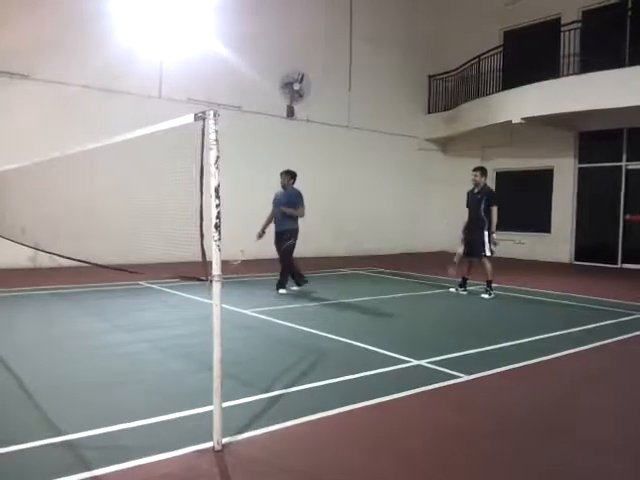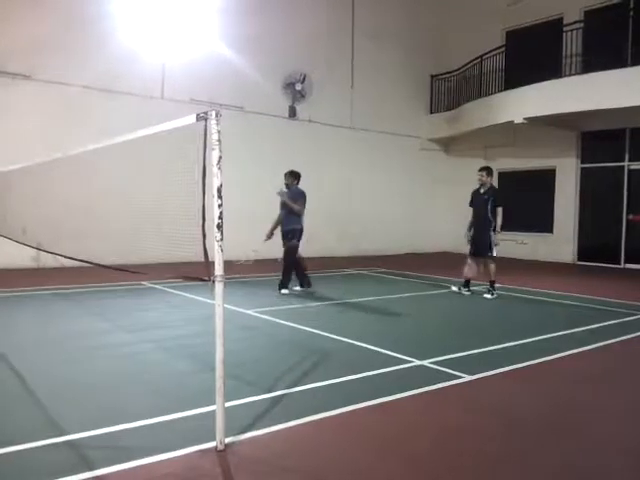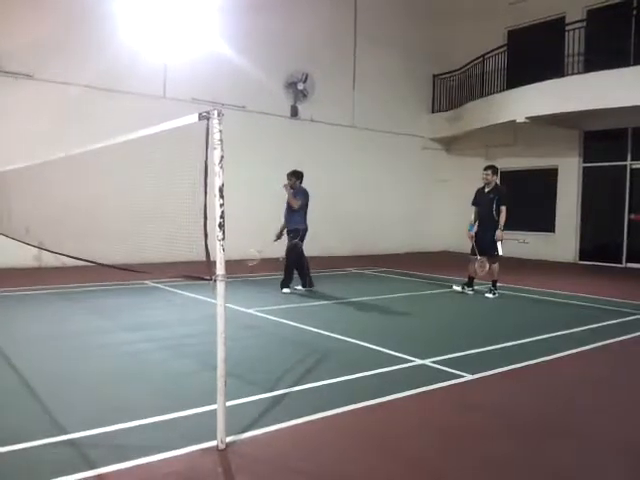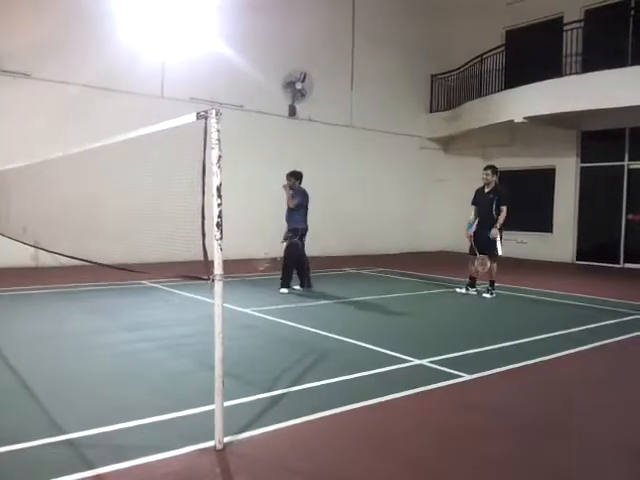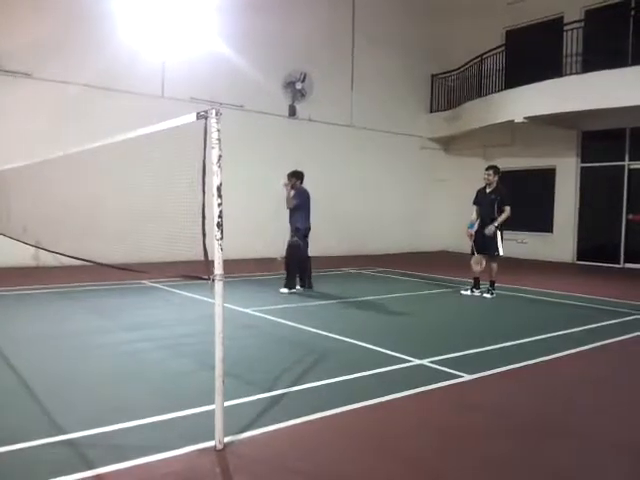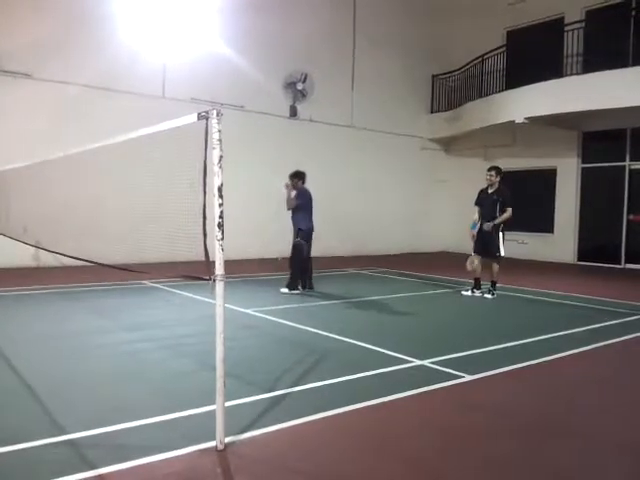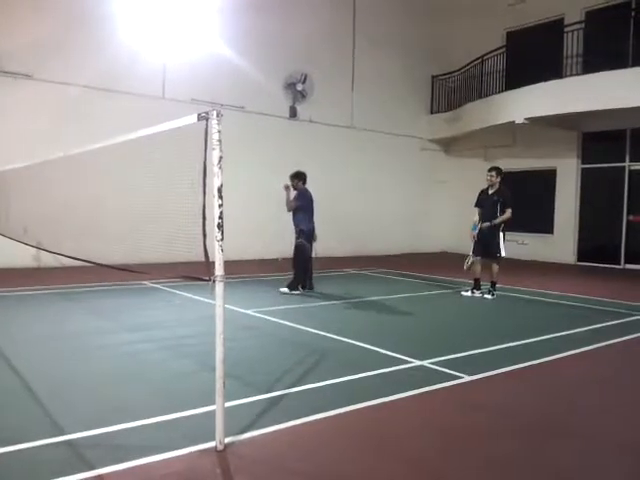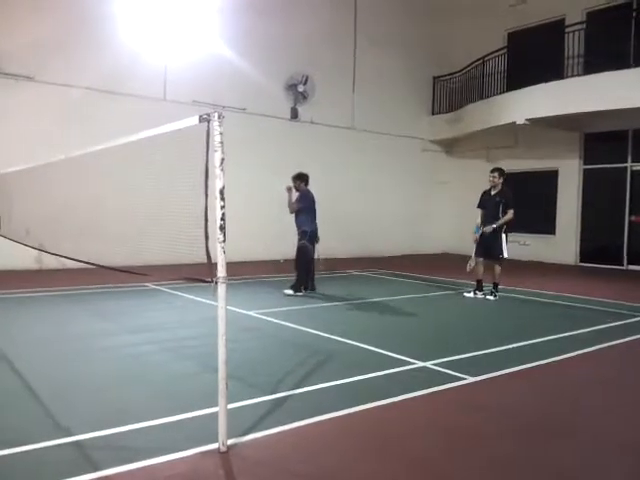
dt=0.1s
person 1, frame 1
left shoulder: (489, 192)
right shoulder: (470, 193)
left elbow: (494, 213)
left wrist: (493, 232)
right wrist: (464, 231)
left hip: (483, 231)
right hip: (471, 231)
left knee: (485, 258)
right knee: (468, 258)
left ankle: (489, 288)
right ankle: (463, 286)
person 1, frame 2
left shoulder: (495, 192)
right shoulder: (475, 193)
left elbow: (499, 213)
left wrist: (497, 231)
right wrist: (469, 230)
left hip: (488, 232)
right hip: (476, 231)
left knee: (489, 259)
right knee: (472, 258)
left ankle: (492, 289)
right ankle: (466, 286)
person 1, frame 3
left shoulder: (500, 191)
right shoulder: (479, 191)
left elbow: (503, 212)
left wrist: (500, 229)
right wrist: (471, 228)
left hip: (492, 231)
right hip: (480, 230)
left knee: (493, 258)
right knee: (474, 257)
left ankle: (494, 288)
right ankle: (469, 285)
person 1, frame 4
left shoulder: (499, 192)
right shoulder: (479, 191)
left elbow: (503, 212)
left wrist: (497, 228)
right wrist: (470, 227)
left hip: (491, 231)
right hip: (479, 230)
left knee: (492, 258)
right knee: (473, 256)
left ankle: (491, 288)
right ankle: (471, 286)
person 1, frame 5
left shoulder: (501, 192)
right shoulder: (480, 191)
left elbow: (507, 212)
left wrist: (494, 225)
right wrist: (471, 227)
left hip: (493, 231)
right hip: (480, 230)
left knee: (493, 259)
left ankle: (492, 288)
right ankle: (476, 287)
person 1, frame 6
left shoulder: (503, 193)
right shoulder: (482, 192)
left elbow: (509, 213)
left wrist: (493, 223)
right wrist: (474, 228)
left hip: (495, 232)
right hip: (481, 231)
left knee: (494, 260)
right knee: (476, 258)
left ankle: (493, 289)
right ankle: (477, 288)
person 1, frame 7
left shoulder: (504, 193)
right shoulder: (482, 193)
left elbow: (508, 214)
left wrist: (492, 223)
right wrist: (474, 229)
left hip: (495, 232)
right hip: (482, 232)
left knee: (494, 260)
right knee: (476, 259)
left ankle: (492, 289)
right ankle: (476, 288)
person 1, frame 8
left shoulder: (506, 194)
right shoulder: (485, 194)
left elbow: (510, 215)
left wrist: (494, 226)
right wrist: (477, 231)
left hip: (498, 233)
right hip: (484, 233)
left knee: (497, 262)
right knee: (478, 260)
left ankle: (495, 291)
right ankle: (479, 290)
person 2, frame 1
left shoulder: (296, 194)
right shoulder: (278, 195)
left elbow: (301, 213)
right elbow: (272, 214)
left wrist: (285, 210)
right wrist: (263, 228)
left hip: (290, 231)
right hip: (279, 231)
left knee: (286, 259)
right knee: (285, 259)
left ankle: (281, 285)
right ankle: (300, 279)
person 2, frame 2
left shoulder: (299, 193)
right shoulder: (286, 194)
left elbow: (299, 210)
right elbow: (281, 215)
left wrist: (286, 199)
right wrist: (272, 229)
left hip: (294, 230)
right hip: (286, 230)
left knee: (288, 258)
right knee: (293, 259)
left ankle: (283, 285)
right ankle: (305, 283)
person 2, frame 3
left shoulder: (302, 192)
right shoulder: (292, 193)
left elbow: (295, 205)
left wrist: (288, 192)
right wrist: (281, 230)
left hip: (298, 229)
right hip: (292, 229)
left knee: (290, 257)
right knee: (299, 258)
left ankle: (285, 284)
right ankle: (307, 283)
person 2, frame 4
left shoulder: (301, 192)
right shoulder: (295, 193)
left elbow: (291, 204)
left wrist: (287, 191)
right wrist: (287, 232)
left hip: (297, 229)
right hip: (294, 229)
left knee: (289, 256)
right knee: (299, 257)
left ankle: (285, 285)
right ankle: (305, 283)
person 2, frame 5
left shoulder: (301, 192)
right shoulder: (297, 193)
left elbow: (289, 205)
left wrist: (288, 190)
left hip: (300, 228)
right hip: (299, 228)
left knee: (291, 256)
right knee: (303, 257)
left ankle: (289, 285)
right ankle: (305, 283)
person 2, frame 6
left shoulder: (302, 193)
right shoulder: (302, 193)
left elbow: (289, 206)
left wrist: (289, 191)
left hip: (303, 230)
right hip: (303, 229)
left knee: (296, 258)
right knee: (304, 258)
left ankle: (293, 286)
right ankle: (306, 284)
person 2, frame 7
left shoulder: (302, 194)
right shoulder: (303, 193)
left elbow: (289, 207)
left wrist: (287, 192)
right wrist: (312, 233)
left hip: (304, 230)
right hip: (305, 230)
left knee: (299, 259)
right knee: (305, 259)
left ankle: (294, 287)
right ankle: (306, 285)
person 2, frame 8
left shoulder: (304, 195)
right shoulder: (305, 195)
left elbow: (291, 209)
left wrist: (289, 194)
right wrist: (315, 234)
left hip: (307, 232)
right hip: (308, 231)
left knee: (301, 260)
right knee: (307, 260)
left ankle: (297, 288)
right ankle: (309, 286)
